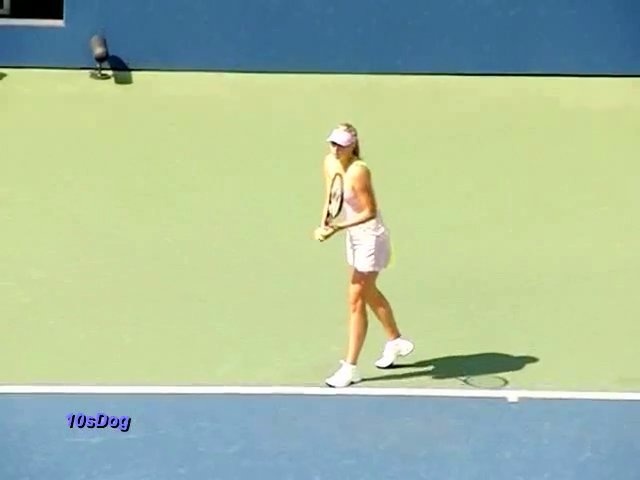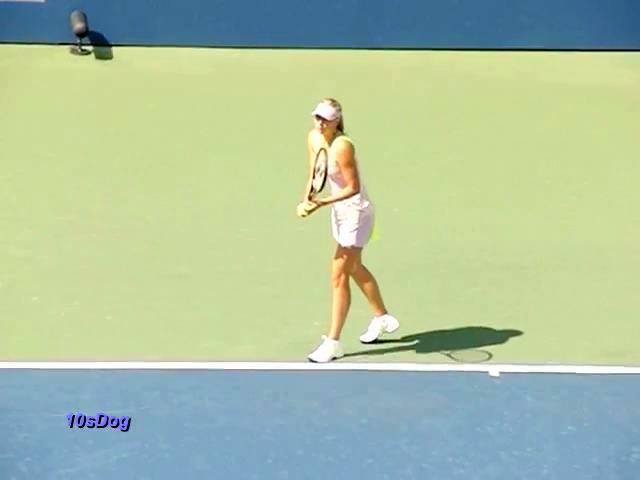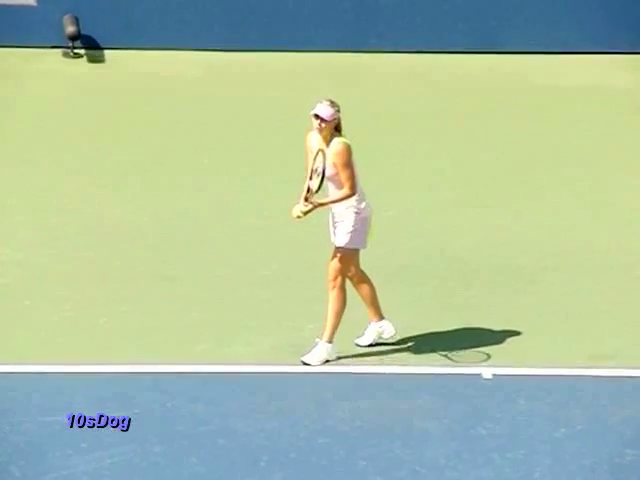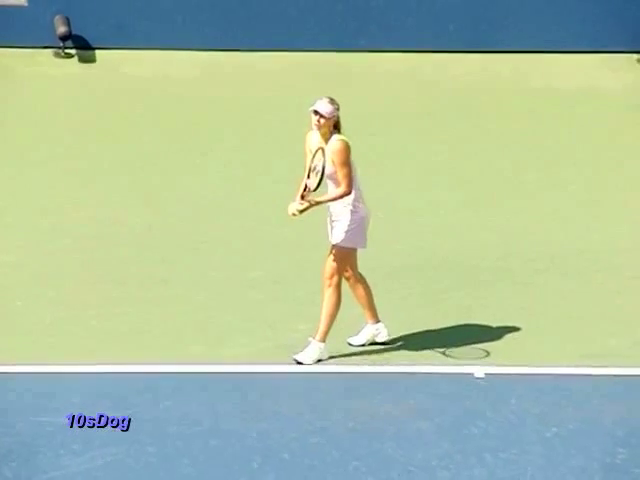
dt=1s
person 1, frame 1
left shoulder: (358, 171)
right shoulder: (329, 162)
left elbow: (370, 212)
left wrist: (338, 227)
right wrist: (323, 224)
left hip: (371, 238)
right hip: (354, 236)
left knee: (355, 302)
right knee: (370, 293)
left ankle: (350, 367)
right ankle: (396, 341)
person 1, frame 2
left shoulder: (342, 147)
right shoulder: (313, 137)
left elbow: (353, 187)
right elbow: (314, 175)
left wrist: (321, 203)
right wrist: (306, 200)
left hip: (356, 212)
right hip: (339, 211)
left knee: (338, 276)
right knee: (355, 268)
left ankle: (333, 342)
right ankle: (382, 318)
person 1, frame 3
left shoulder: (339, 147)
right shoulder: (311, 139)
left elbow: (350, 189)
left wrist: (318, 204)
right wrist: (302, 201)
left hip: (353, 213)
right hip: (338, 213)
left knee: (335, 277)
right knee: (353, 272)
left ankle: (326, 345)
right ankle: (379, 324)
person 1, frame 4
left shoulder: (339, 145)
right shoulder: (311, 138)
left elbow: (346, 188)
left wrist: (314, 203)
right wrist: (299, 199)
left hip: (350, 213)
right hip: (336, 213)
left knee: (331, 277)
right knee: (350, 273)
left ankle: (319, 344)
right ankle: (375, 327)
